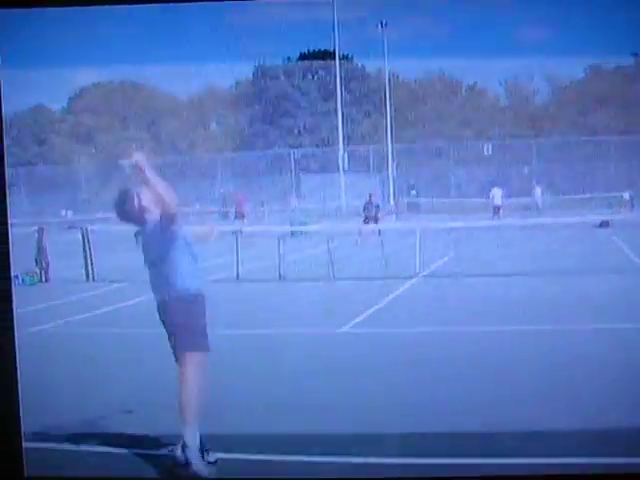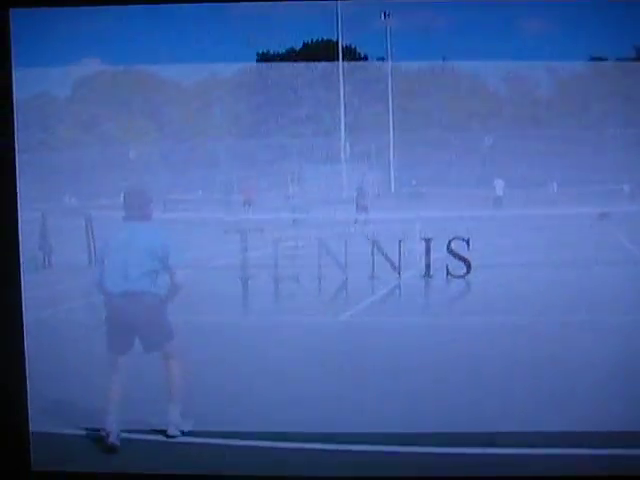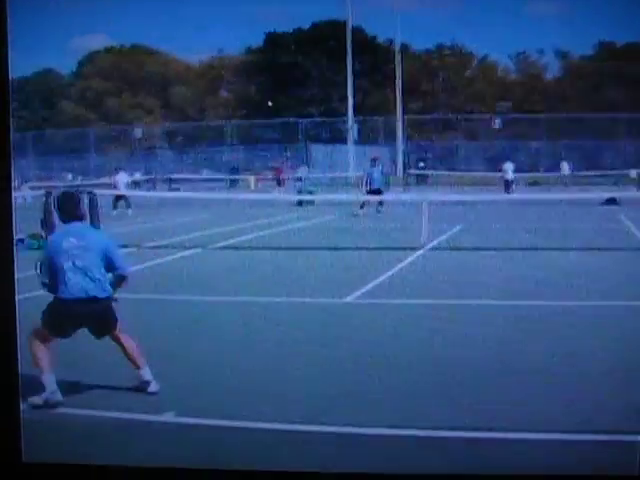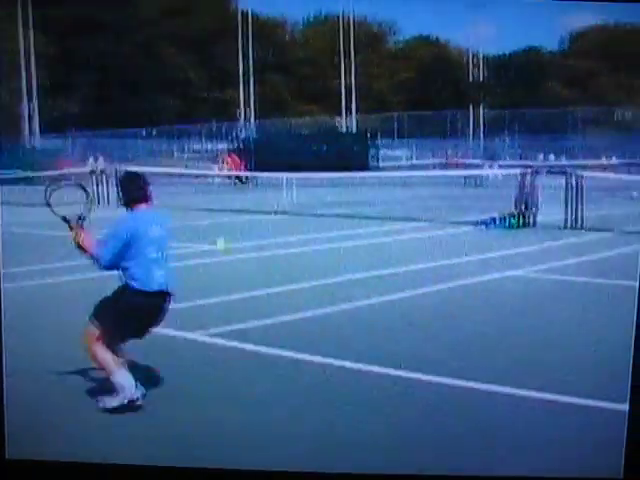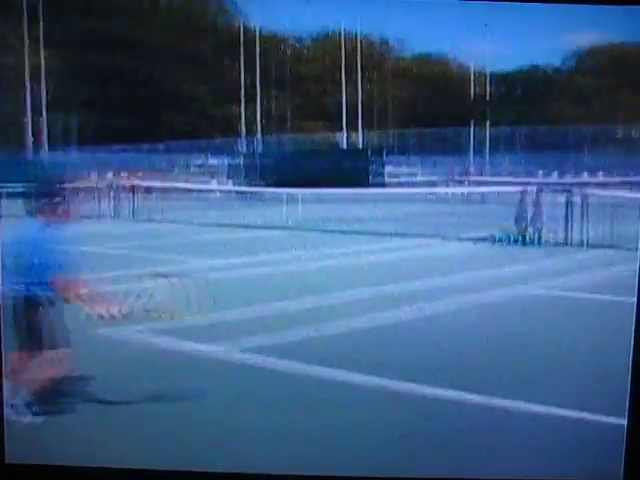
dt=1s
person 1, frame 1
left shoulder: (159, 227)
right shoulder: (158, 228)
right elbow: (171, 207)
right wrist: (145, 170)
left hip: (184, 303)
right hip: (182, 305)
left knee: (194, 373)
right knee: (191, 372)
left ankle: (192, 444)
right ankle: (190, 448)
person 1, frame 2
left shoulder: (112, 240)
right shoulder: (156, 236)
left elbow: (101, 283)
right elbow: (175, 281)
right wrist: (164, 302)
left hip: (116, 306)
right hip: (146, 303)
left knee: (116, 370)
right knee: (171, 357)
left ankle: (111, 430)
right ankle: (174, 421)
person 1, frame 3
left shoulder: (53, 242)
right shoulder: (100, 238)
left elbow: (48, 284)
right elbow: (122, 274)
right wrist: (108, 291)
left hip: (68, 305)
right hip: (100, 303)
left knee: (37, 338)
right knee: (118, 334)
left ankle: (51, 390)
right ankle: (147, 379)
person 1, frame 4
left shoulder: (127, 223)
right shoulder: (160, 221)
left elbow: (104, 259)
left wrist: (85, 242)
right wrist: (94, 243)
left hip: (137, 296)
right hip: (159, 300)
left knee: (93, 339)
right knee: (109, 341)
left ankle: (127, 387)
right ankle: (128, 389)
person 1, frame 5
left shoulder: (24, 231)
right shoulder: (38, 235)
right elbow: (59, 281)
right wrist: (95, 304)
left hip: (21, 301)
right hip: (27, 303)
left knee: (27, 350)
right knee: (57, 363)
